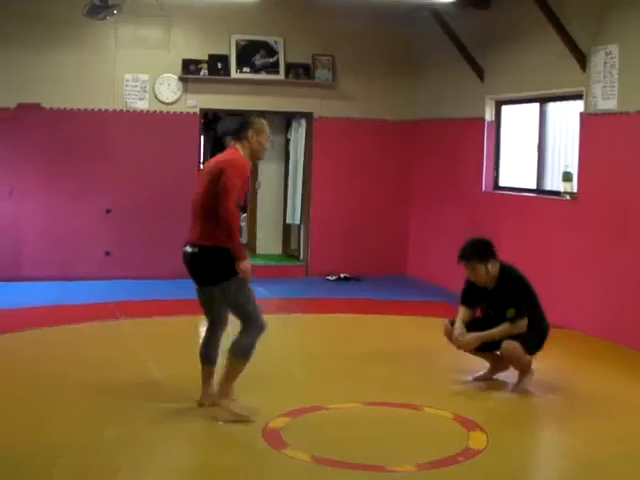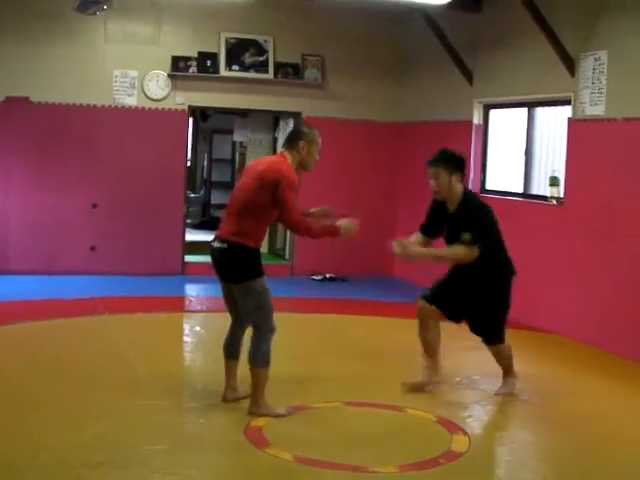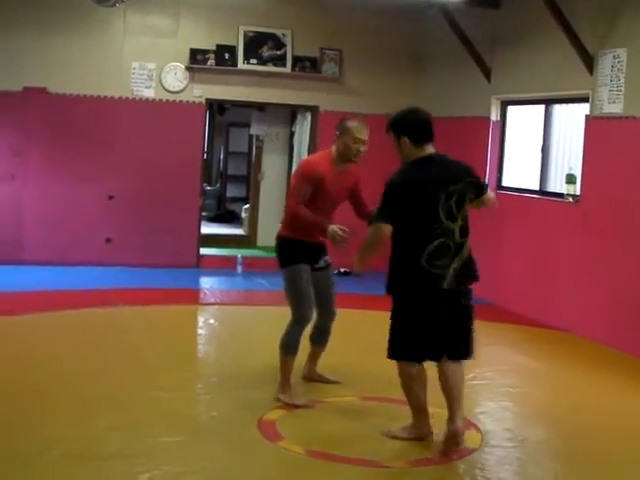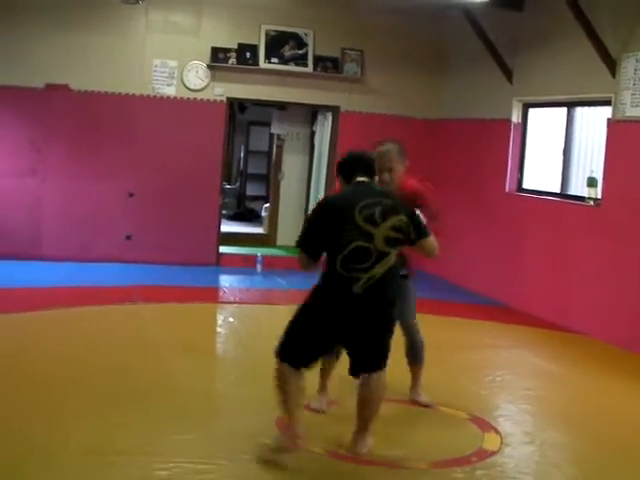
dt=1s
person 1, frame 1
left shoulder: (219, 161)
right shoulder: (236, 164)
right elbow: (228, 212)
left wrist: (234, 252)
right wrist: (241, 257)
left hip: (196, 252)
right hip: (213, 255)
left knee: (217, 323)
right knee: (254, 324)
left ankle: (208, 392)
right ankle: (223, 395)
person 1, frame 2
left shoulder: (263, 165)
right shoulder: (284, 174)
right elbow: (294, 224)
left wrist: (313, 214)
right wrist: (336, 228)
left hip: (223, 249)
right hip: (240, 254)
left knee: (240, 321)
right knee: (264, 328)
left ankle: (230, 388)
right ankle: (259, 402)
person 1, frame 3
left shoulder: (352, 174)
right shoulder: (312, 167)
left elbow: (362, 210)
right elbow: (294, 208)
right wrist: (327, 228)
left hip: (318, 248)
right hip: (293, 245)
left knee: (328, 313)
right knee: (303, 315)
left ankle: (311, 369)
right ankle: (284, 388)
person 1, frame 4
left shoulder: (414, 191)
left elbow: (433, 221)
left hip: (395, 259)
left knee: (410, 326)
left ankle: (415, 389)
right ankle: (322, 391)
person 2, frame 1
left shoulder: (514, 282)
right shoulder: (474, 280)
left elbow: (519, 326)
right elbow: (467, 307)
left wrist: (479, 338)
right wrist: (459, 325)
left hip: (529, 330)
left knee: (509, 348)
right knee: (450, 330)
left ankle: (526, 372)
right ankle: (497, 363)
person 2, frame 2
left shoulder: (476, 209)
right shoulder: (439, 205)
left elbow: (469, 252)
right elbow: (426, 235)
left wrist: (425, 253)
right wrist: (408, 245)
left hip: (493, 276)
right hip: (463, 272)
left knee: (492, 337)
right knee: (426, 309)
left ankle: (509, 376)
right ankle: (431, 374)
person 2, frame 3
left shoulder: (401, 182)
right shoulder: (460, 171)
left elbow: (380, 232)
right elbow: (489, 201)
left wrist: (362, 253)
left hip: (417, 283)
right hip: (457, 279)
left knee: (407, 356)
right knee: (450, 355)
left ankle: (421, 424)
right ankle: (456, 422)
person 2, frame 4
left shoulder: (329, 205)
right shoulder: (398, 205)
left elbow: (305, 260)
right elbow: (431, 249)
right wrist: (415, 228)
left hip: (335, 296)
right hip: (381, 300)
left knee: (289, 359)
right knee: (372, 370)
left ankle: (290, 431)
right ankle: (360, 438)
